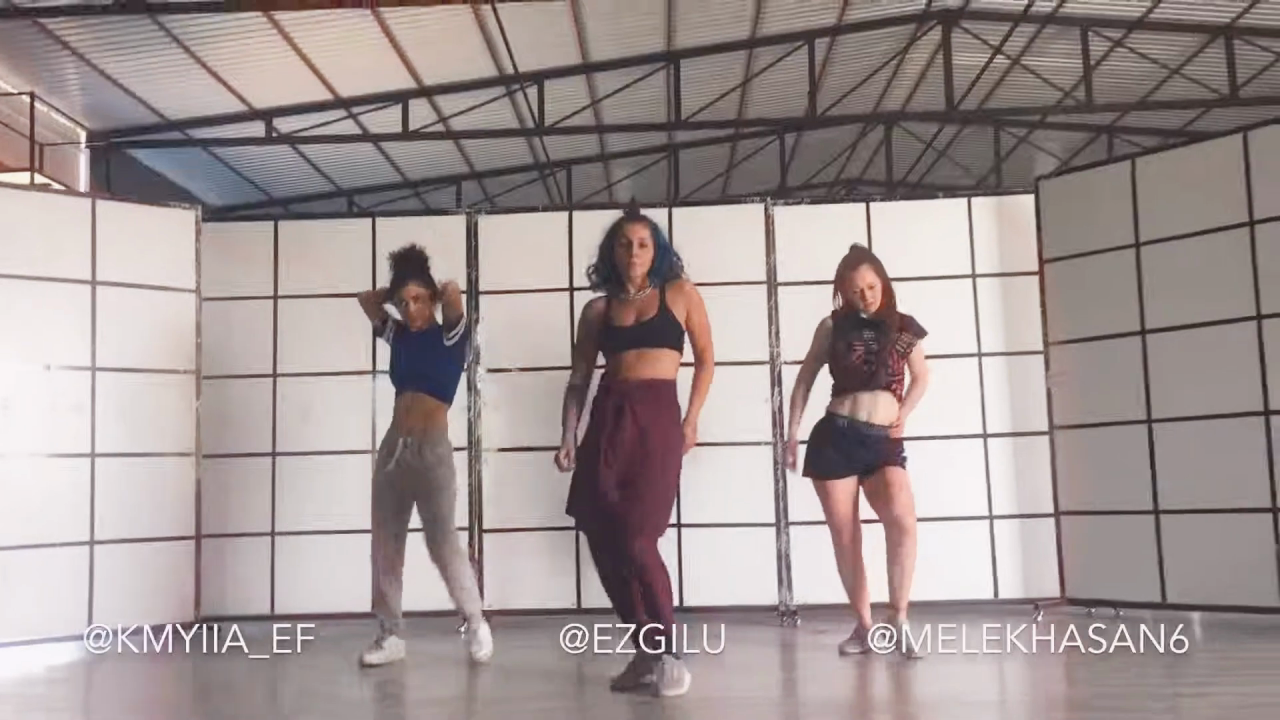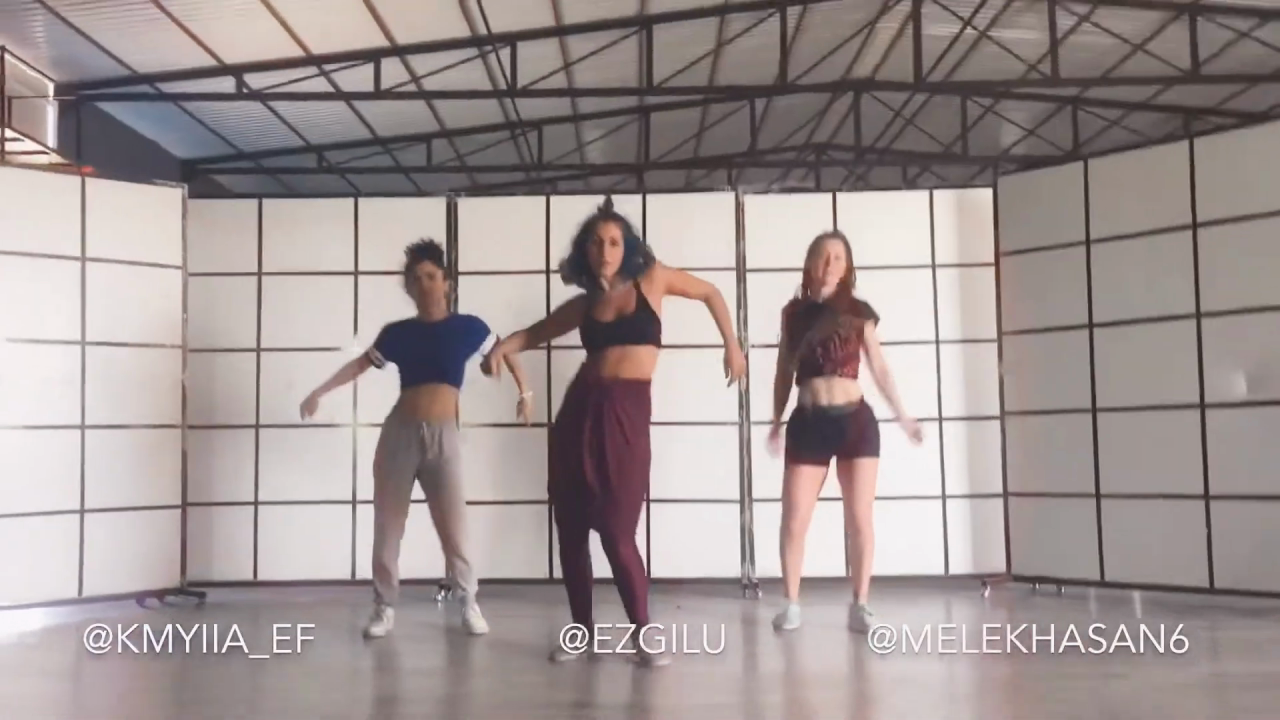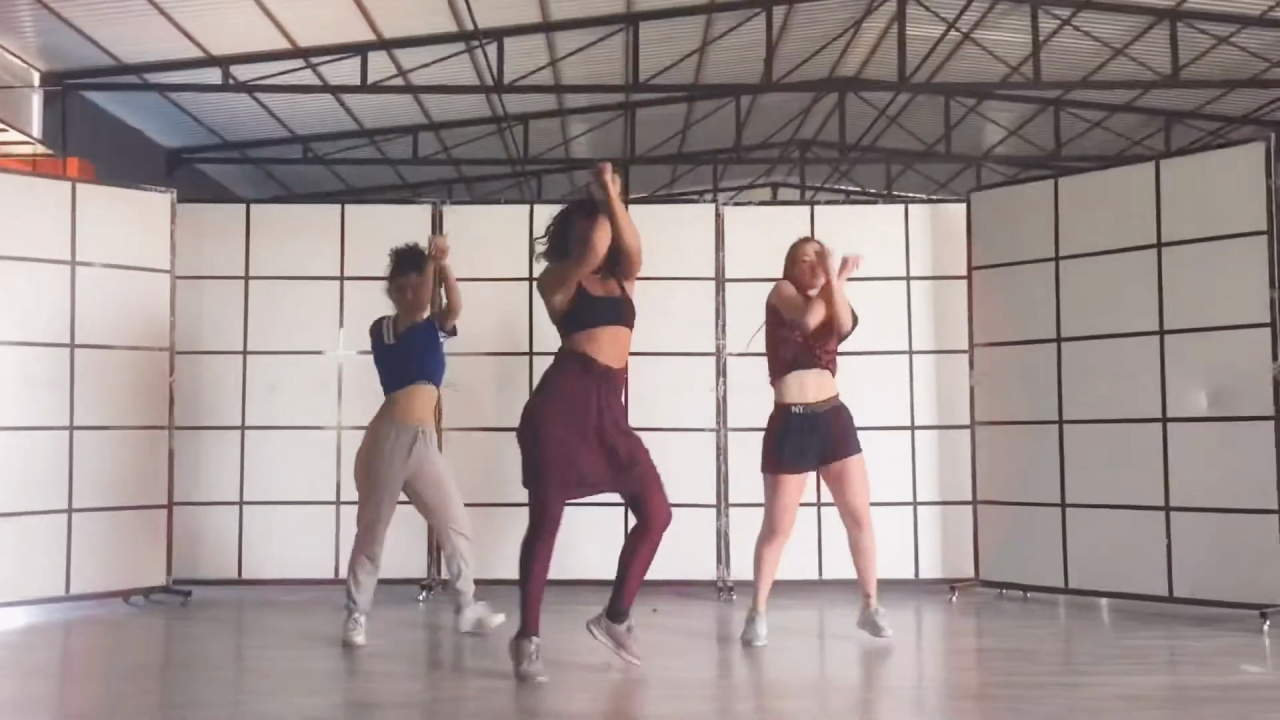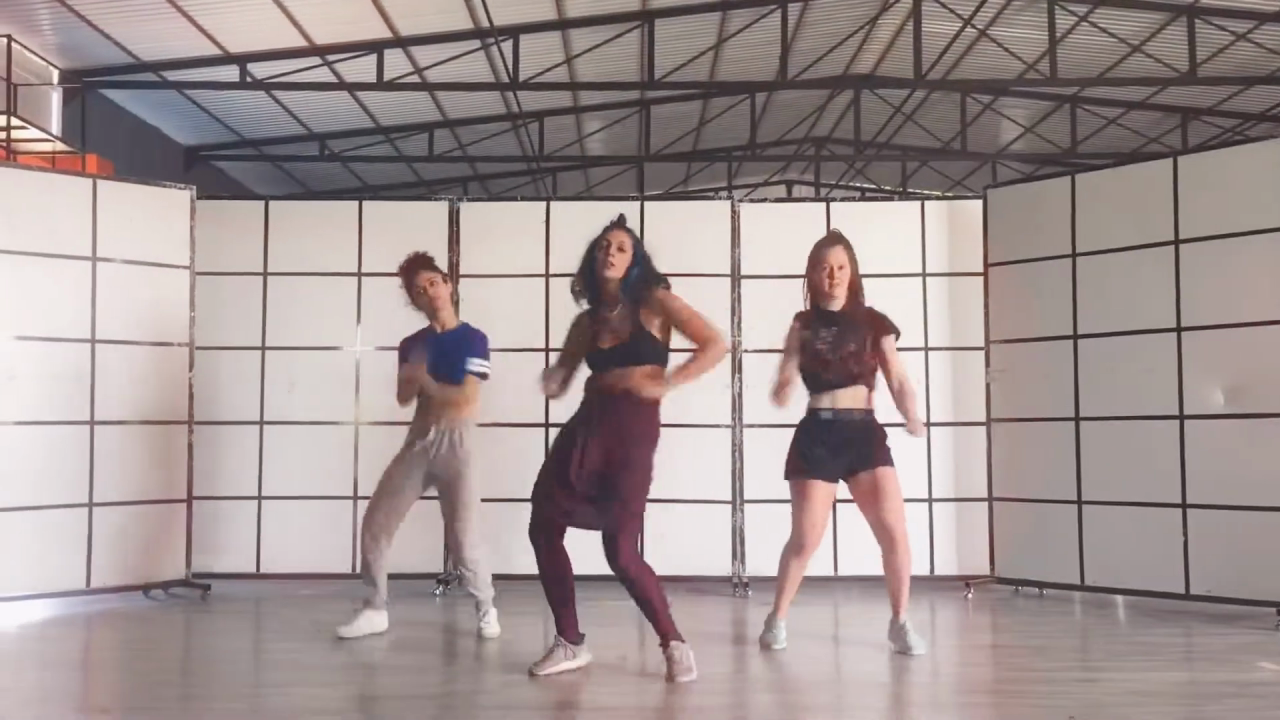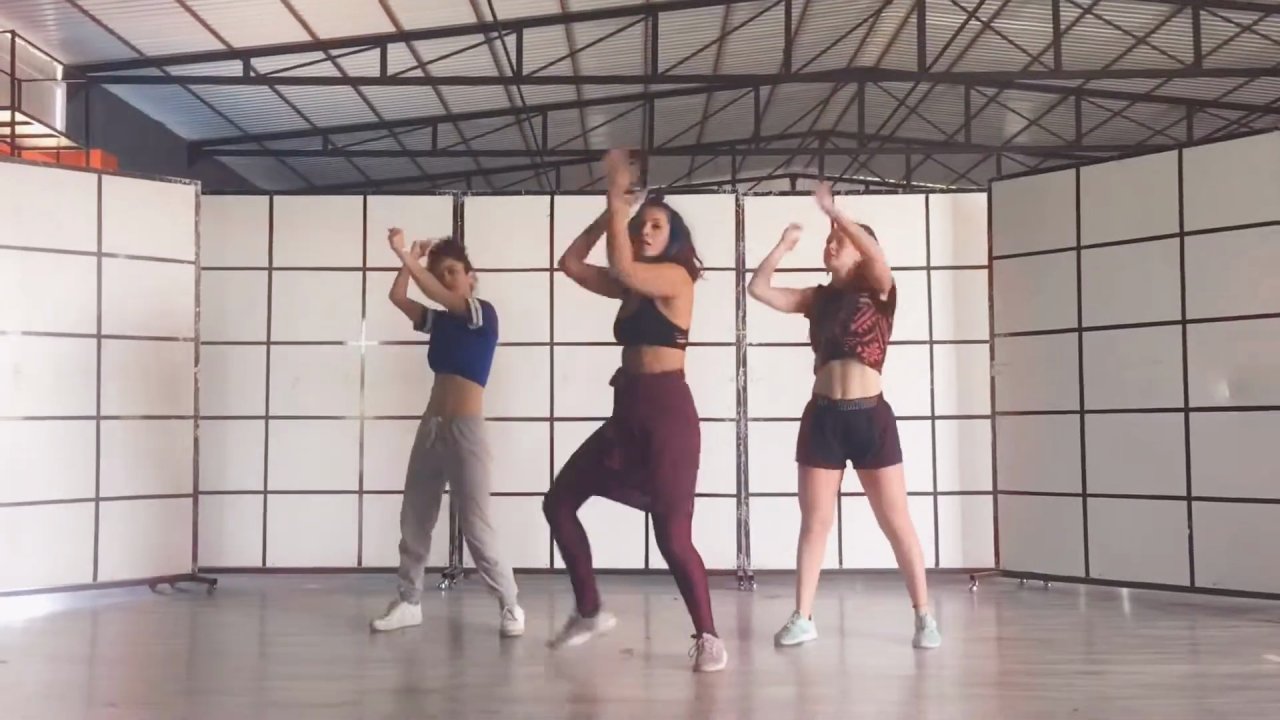
dt=0.7s
person 1, frame 1
left shoulder: (680, 294)
right shoulder: (598, 308)
left elbow: (704, 359)
right elbow: (580, 378)
left wrist: (690, 417)
right wrist: (568, 434)
left hip: (657, 419)
right hip: (605, 423)
left knee: (636, 541)
right knee: (605, 547)
left ankle: (670, 656)
right ankle: (644, 650)
person 1, frame 2
left shoulder: (653, 278)
right shoulder: (581, 305)
left elbow: (711, 293)
right elbow: (534, 334)
left wrist: (732, 345)
right wrist: (504, 344)
left hip: (628, 415)
right hip: (579, 413)
left knee: (617, 533)
right knee: (570, 530)
left ankle: (643, 632)
right ankle: (583, 628)
person 1, frame 3
left shoulder: (620, 267)
right shoulder: (555, 278)
left elbow: (632, 259)
right elbow: (592, 256)
left wrist: (614, 197)
right wrist: (601, 213)
left hip: (607, 408)
right hip: (565, 398)
left knee: (656, 513)
right knee: (546, 518)
left ankle: (614, 618)
right ankle: (526, 637)
person 1, frame 4
left shoulder: (656, 301)
right shoulder: (587, 321)
left elbow: (715, 344)
right elbow: (561, 379)
left wrist: (668, 381)
right wrist: (551, 380)
left hip: (633, 430)
right hip: (582, 431)
left knee: (621, 553)
right knee: (543, 534)
left ankle: (674, 643)
right ankle: (570, 642)
person 1, frame 5
left shoulder: (677, 276)
right shoulder: (633, 287)
left elbow: (623, 267)
right elbow: (571, 265)
left wrist: (617, 197)
right wrist: (608, 208)
left hip: (667, 412)
right hip: (628, 414)
left knee: (672, 535)
right knee: (560, 502)
left ankle: (709, 637)
right ankle: (589, 611)
person 2, frame 1
left shoulder: (906, 328)
right shoulder: (833, 326)
left elbow: (921, 377)
right elbow: (804, 380)
left wrist: (903, 415)
right wrist: (791, 434)
left hip: (884, 443)
right hip: (836, 438)
left knee: (903, 525)
right knee: (845, 539)
left ankle: (899, 623)
right ankle: (865, 625)
person 2, frame 2
left shoulder: (856, 312)
right shoulder: (793, 311)
left elbow: (879, 368)
left wrist: (903, 416)
right wrist: (776, 421)
left hip: (854, 420)
right hip: (807, 423)
left knee: (859, 519)
right knee: (794, 521)
left ankle: (860, 606)
right ankle: (790, 603)
person 2, frame 3
left shoulder: (838, 309)
right shoulder: (781, 293)
left elbow: (841, 321)
right elbow: (808, 319)
left wrist: (835, 278)
right wrist: (830, 283)
left hip: (834, 419)
right hip: (791, 424)
left knee: (860, 517)
right knee: (777, 527)
left ankle: (871, 606)
right ankle: (758, 614)
person 2, frame 4
left shoulder: (874, 322)
right shoulder: (802, 325)
left elbow: (900, 381)
right elbow: (781, 393)
left wrist: (911, 416)
right wrist: (784, 382)
left hip: (863, 433)
right hip: (816, 435)
left knee: (894, 533)
right knee: (806, 538)
left ankle: (900, 622)
right ankle: (778, 617)
person 2, frame 5
left shoulder: (879, 290)
right shoulder: (817, 297)
left elbow: (876, 252)
right elbow: (757, 287)
left wrist: (837, 213)
right wrist: (785, 243)
left hip: (870, 416)
right hip: (822, 417)
left knee: (896, 523)
right knee: (815, 522)
left ankle: (923, 614)
right ankle: (802, 616)
person 3, frame 1
left shoulder: (452, 335)
right shoulder: (401, 337)
left elbow: (452, 295)
right elbow: (368, 299)
left wrist: (434, 290)
right wrist: (402, 296)
left hip: (432, 449)
right hip: (392, 447)
left knee: (442, 542)
right knee: (385, 547)
left ankle: (477, 626)
right ankle: (391, 635)
person 3, frame 2
left shoulder: (467, 327)
right shoulder: (397, 333)
right elbow: (362, 363)
left wrist: (524, 389)
right wrist: (319, 392)
left hip: (442, 436)
right hip: (400, 433)
left knee: (453, 527)
right knee: (387, 526)
left ankle: (469, 604)
right ankle: (385, 607)
person 3, frame 3
left shoulder: (435, 327)
right shoulder: (382, 328)
left elbow: (454, 309)
right elbow: (411, 319)
left wrist: (443, 266)
right wrist: (429, 262)
left hip: (424, 441)
right hip: (388, 439)
left knee: (454, 526)
right knee: (372, 531)
left ankle: (467, 608)
right ankle: (356, 616)
person 3, frame 4
left shoulder: (473, 339)
right shoulder: (412, 345)
left elbow: (468, 398)
right elbow: (404, 398)
left wrist: (428, 383)
right wrist: (411, 379)
left hip: (454, 442)
right hip: (417, 440)
left knee: (462, 537)
right knee: (376, 525)
left ankle: (486, 609)
right ankle: (375, 609)
person 3, frame 5
left shoulder: (484, 314)
right shoulder: (440, 321)
left elbow: (442, 295)
right elbow: (398, 298)
left wrist: (407, 257)
right wrist: (411, 259)
left hip: (465, 430)
right hip: (430, 428)
left knee: (476, 524)
right knee: (414, 520)
left ankle: (510, 606)
right ankle: (409, 602)
